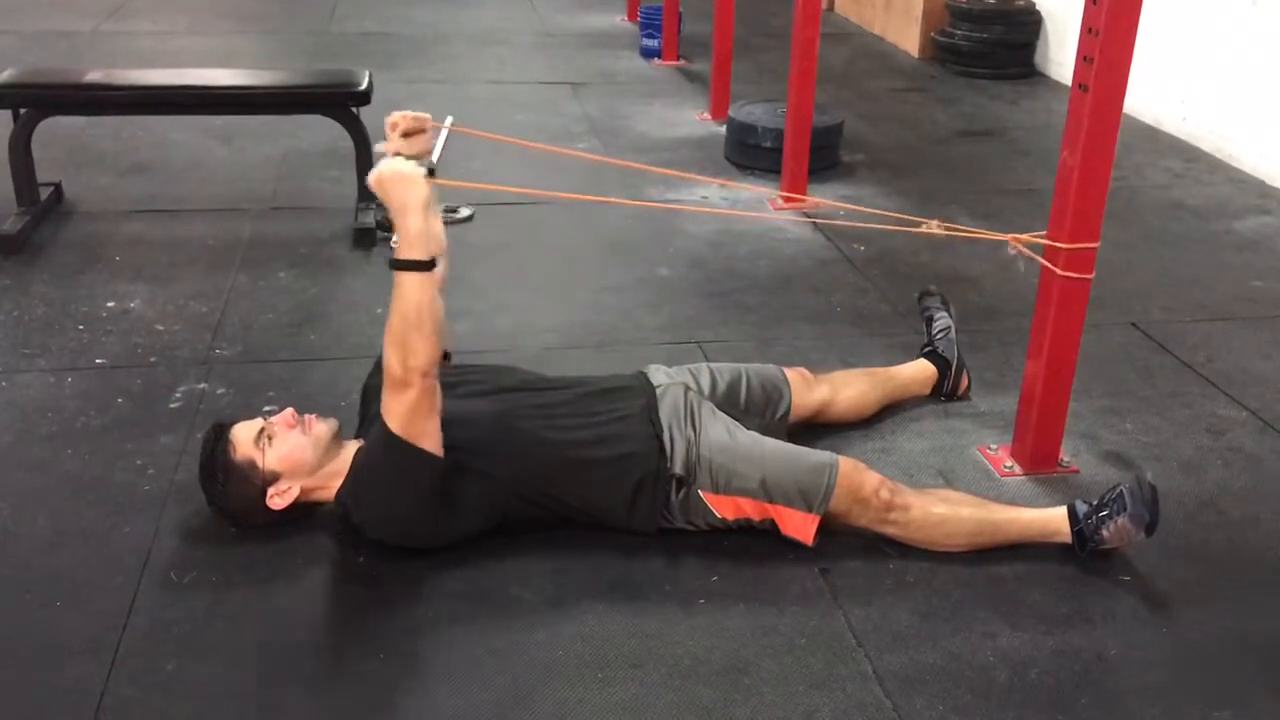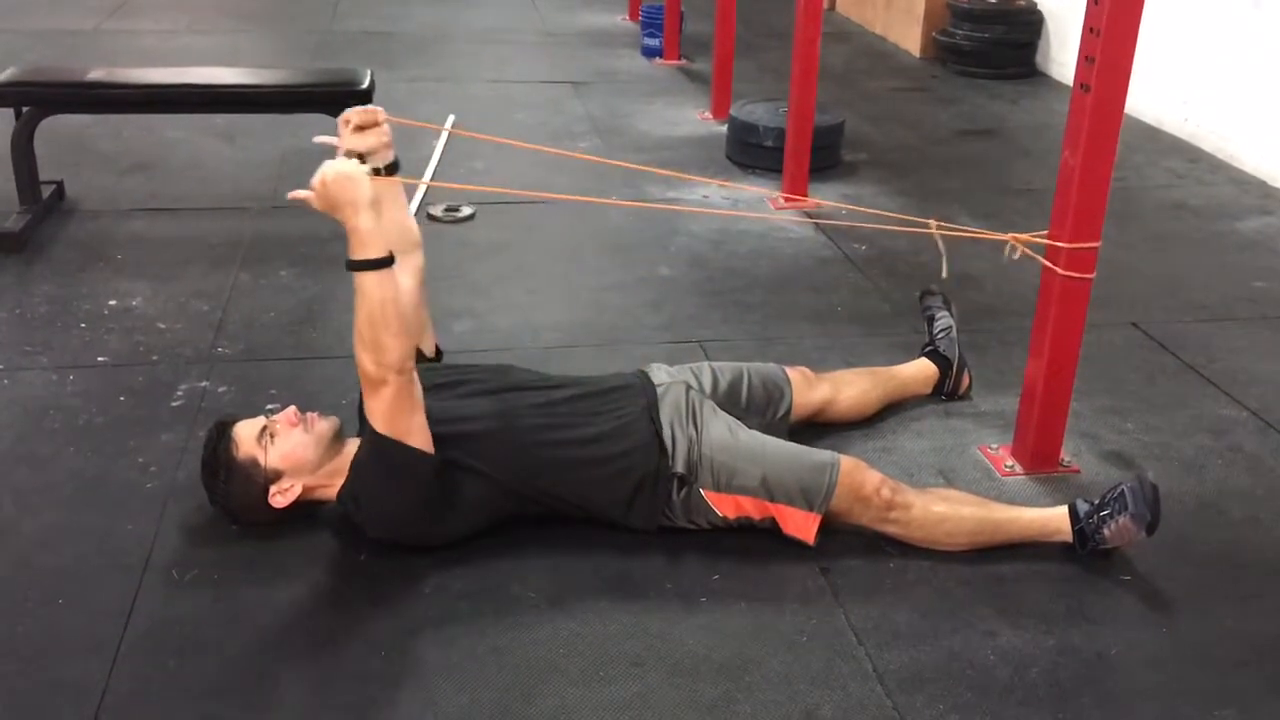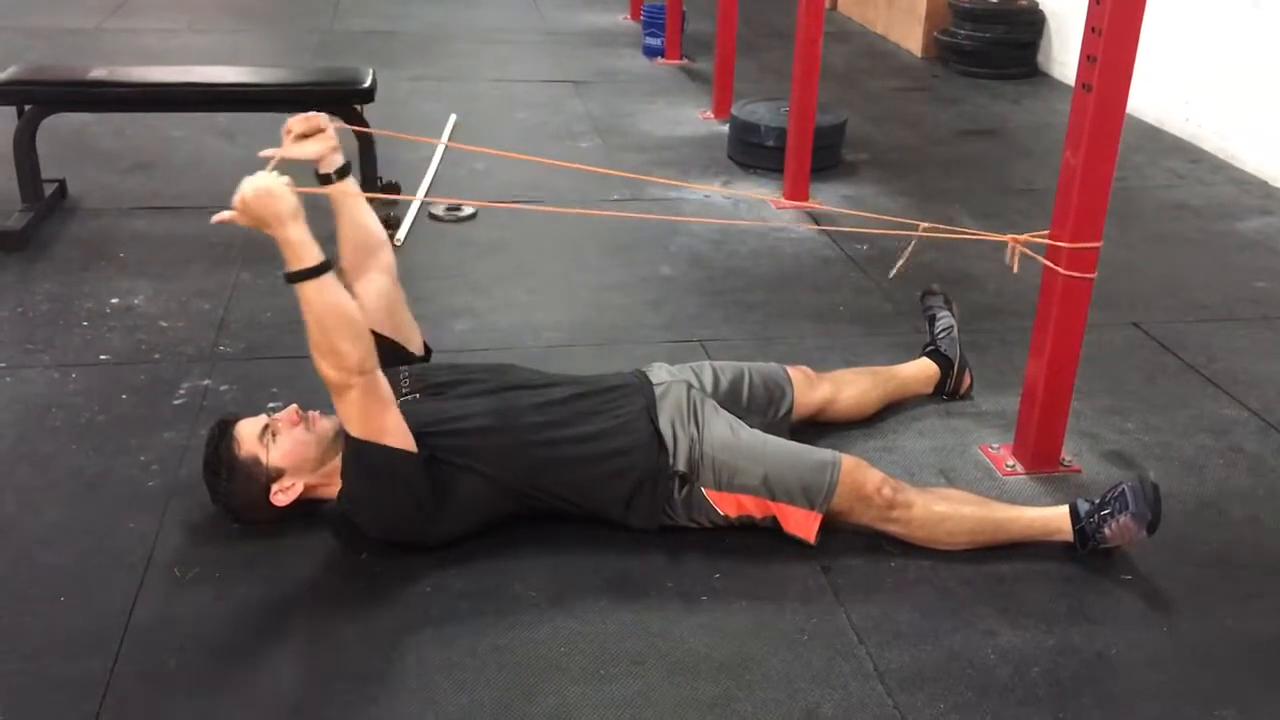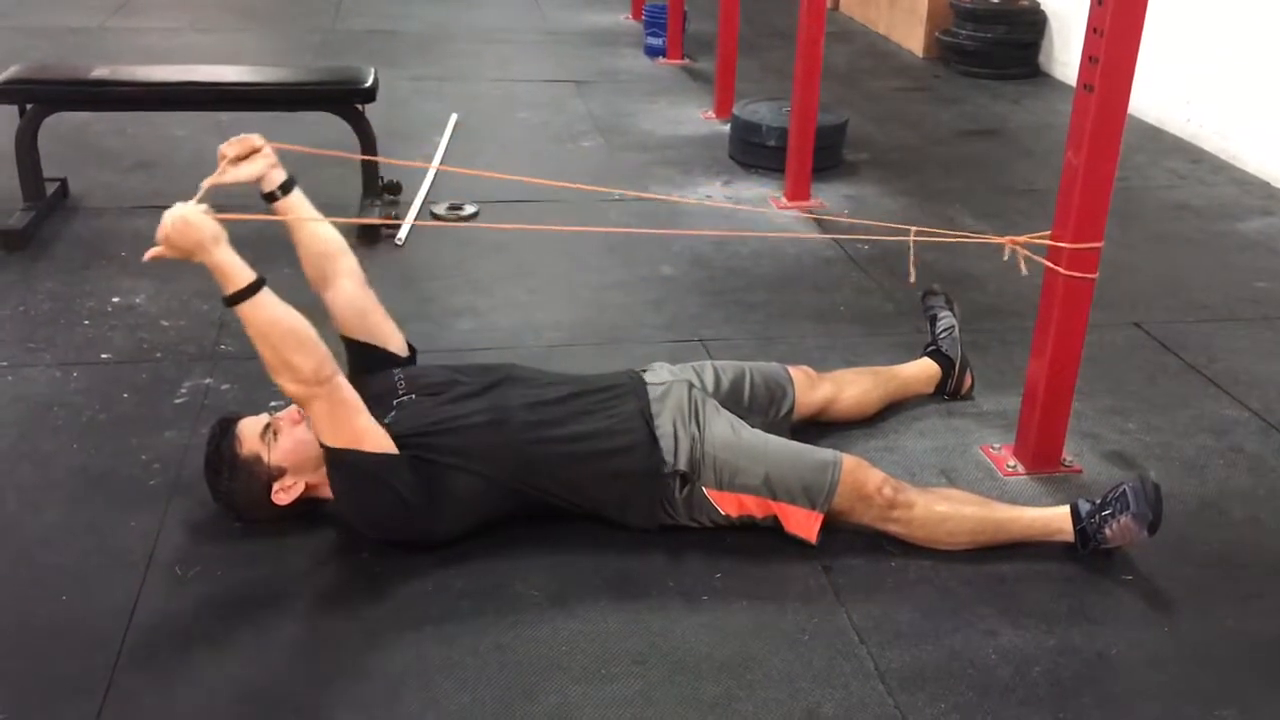
dt=0.2s
person 1, frame 1
left shoulder: (372, 416)
right shoulder: (387, 501)
right elbow: (418, 378)
left wrist: (412, 176)
right wrist: (412, 219)
left hip: (647, 396)
right hip: (666, 470)
left knee: (809, 389)
right knee: (876, 500)
left ankle: (933, 370)
right ankle: (1071, 526)
person 1, frame 2
left shoulder: (374, 422)
right shoulder: (388, 504)
left elbow: (404, 277)
right elbow: (389, 369)
left wrist: (378, 169)
right wrist: (358, 219)
left hip: (648, 395)
right hip: (665, 468)
left knee: (810, 388)
right knee: (876, 500)
left ankle: (935, 371)
right ankle: (1073, 524)
person 1, frame 3
left shoulder: (384, 412)
right shoulder: (386, 503)
left elbow: (375, 280)
right elbow: (354, 375)
left wrist: (333, 169)
right wrist: (291, 235)
left hip: (649, 394)
right hip: (665, 468)
left knee: (809, 387)
right knee: (876, 497)
left ankle: (935, 370)
right ankle: (1074, 524)
person 1, frame 4
left shoulder: (386, 396)
right shoulder: (383, 502)
left elbow: (344, 286)
right elbow: (315, 380)
left wrist: (277, 185)
right wrist: (220, 258)
left hip: (646, 393)
right hip: (664, 463)
left knee: (812, 386)
right knee: (878, 497)
left ankle: (936, 370)
right ankle: (1074, 525)
